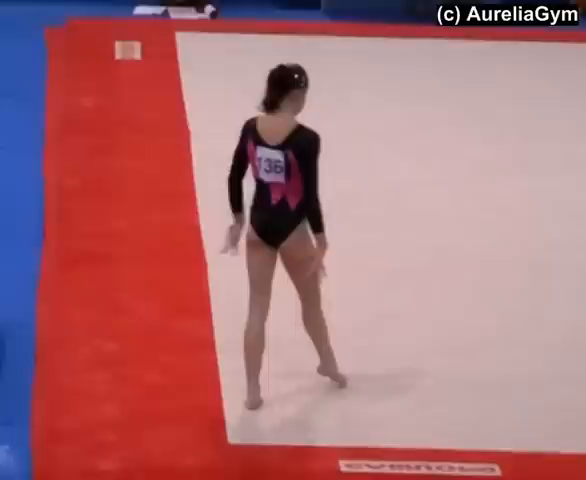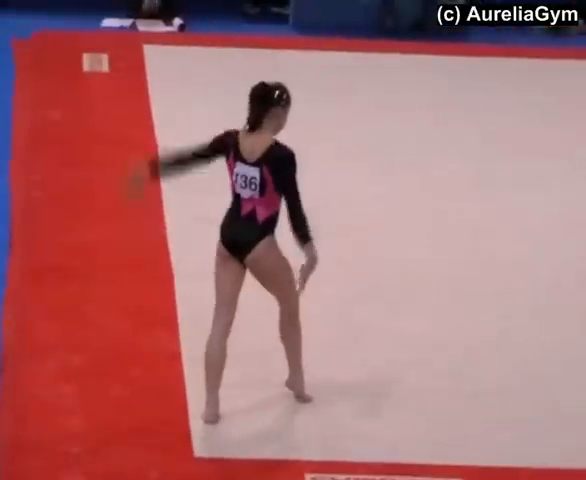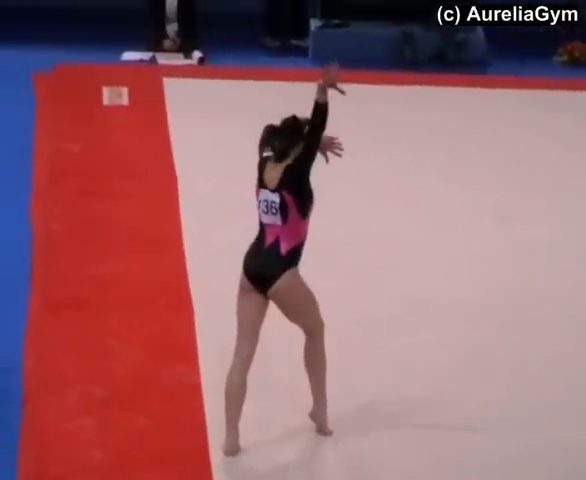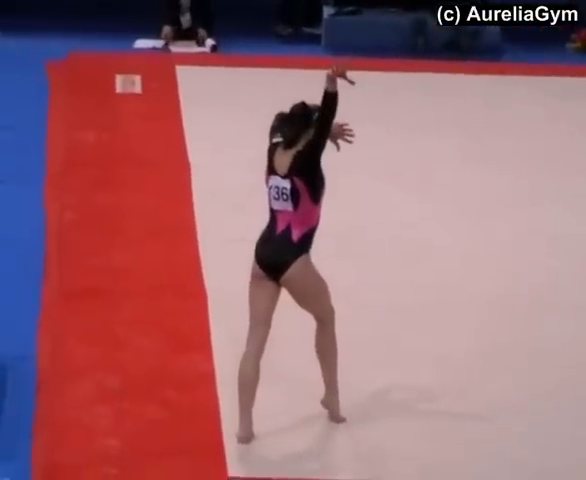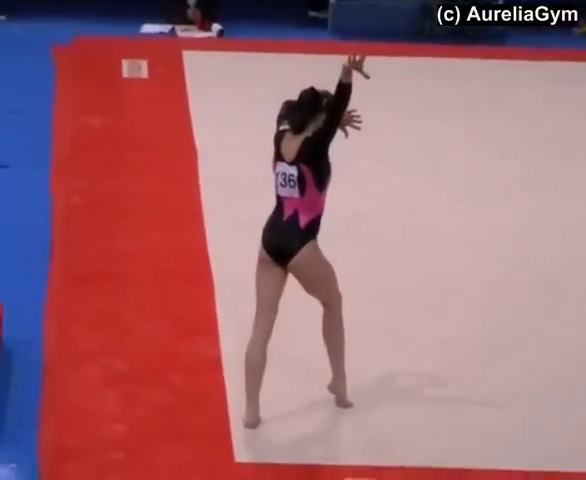
dt=1s
person 1, frame 1
left shoulder: (250, 129)
right shoulder: (306, 139)
left elbow: (234, 180)
right elbow: (310, 193)
left wrist: (237, 221)
right wrist: (320, 241)
left hip: (258, 224)
right hip: (290, 227)
left knee: (257, 309)
right knee: (311, 300)
left ankle: (253, 390)
right ankle: (329, 365)
person 1, frame 2
left shoulder: (230, 141)
right shoulder: (283, 155)
left elbow: (191, 157)
right elbow: (293, 205)
left wrist: (155, 167)
right wrist: (308, 248)
left hip: (228, 235)
right hip: (258, 242)
left knee: (221, 322)
right knee: (290, 303)
left ankle: (211, 405)
right ankle: (296, 382)
person 1, frame 3
left shoulder: (265, 166)
right shoulder: (296, 174)
left elbow: (272, 133)
right elbow: (314, 137)
left wrist: (315, 140)
right wrist: (323, 92)
left hip: (252, 266)
right hip: (280, 272)
left knee: (242, 353)
right knee: (315, 331)
left ankle: (231, 437)
right ankle: (320, 411)
person 1, frame 4
left shoulder: (275, 153)
right shoulder: (306, 160)
left elbow: (294, 124)
right elbow: (323, 125)
left wrist: (327, 130)
right wrist: (332, 84)
left hip: (264, 253)
right hip: (292, 259)
left knee: (255, 340)
right knee: (326, 318)
left ankle: (244, 425)
right ankle: (332, 399)
person 1, frame 5
left shoulder: (282, 138)
right shoulder: (315, 146)
left elbow: (303, 116)
right elbow: (335, 114)
left wrist: (336, 119)
right wrist: (347, 77)
left hip: (271, 238)
right hip: (299, 244)
left knee: (262, 325)
right knee: (333, 303)
left ankle: (251, 409)
right ankle: (339, 384)
